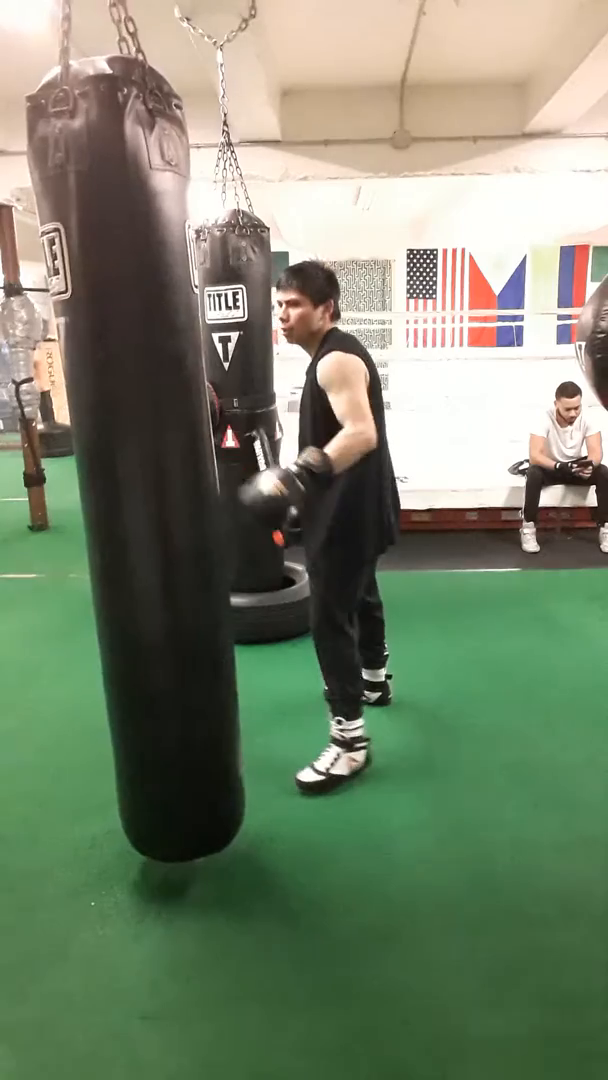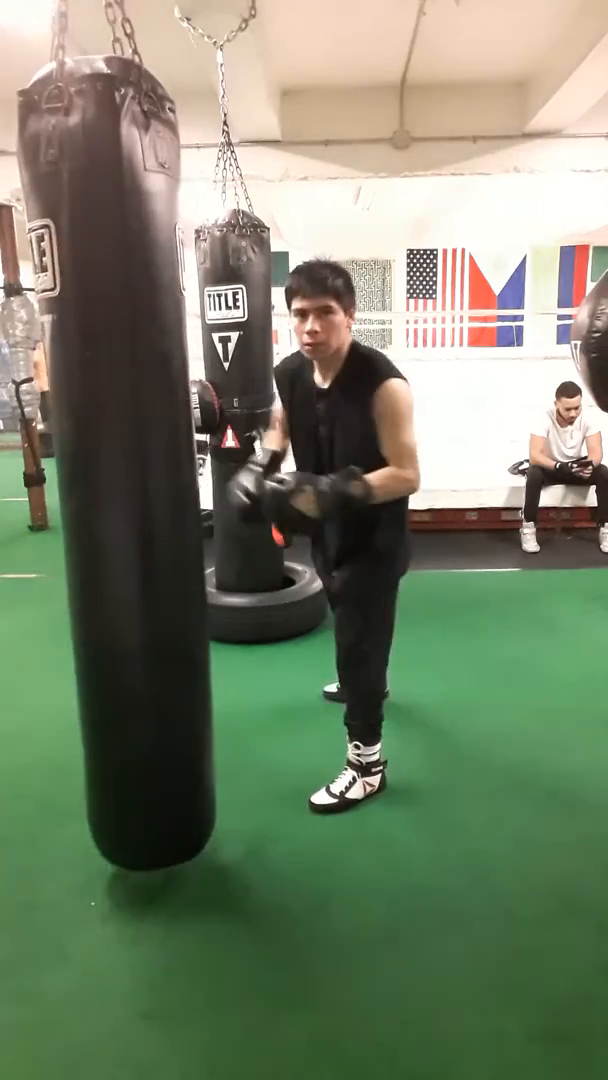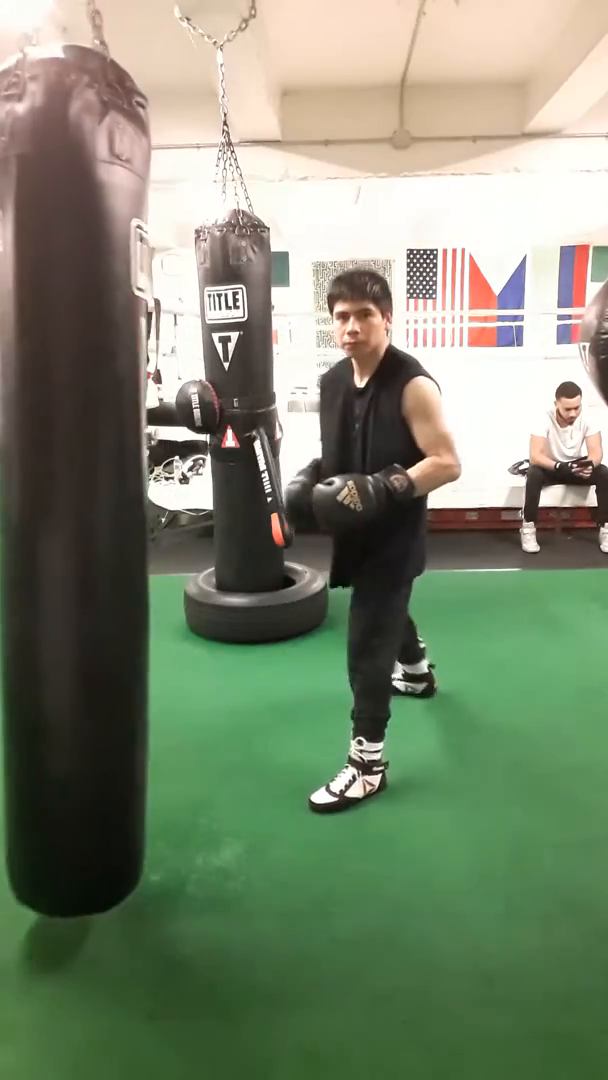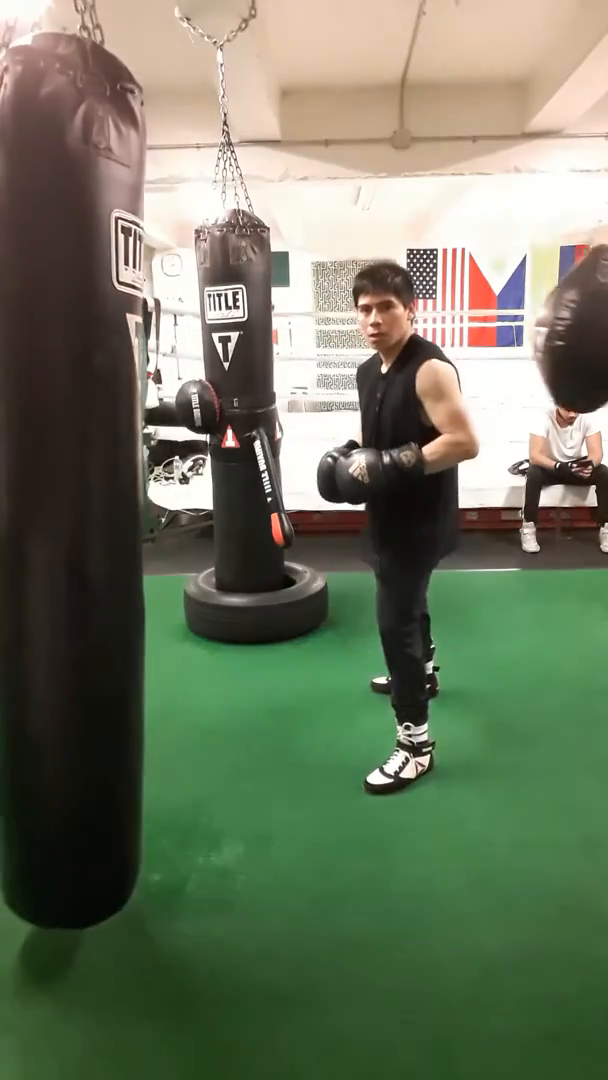
dt=0.5s
person 1, frame 1
left shoulder: (336, 359)
right shoulder: (334, 355)
left elbow: (361, 434)
left wrist: (295, 475)
right wrist: (298, 476)
left hip: (347, 512)
right hip: (354, 507)
left knee: (331, 616)
right knee: (361, 596)
left ankle: (350, 740)
right ankle: (374, 679)
person 1, frame 2
left shoulder: (384, 385)
right shoulder: (289, 373)
left elbow: (406, 476)
left wrist: (330, 492)
right wrist: (258, 469)
left hip: (373, 536)
right hip: (331, 530)
left knee: (357, 641)
right knee: (353, 622)
left ankle: (367, 764)
right ankle: (367, 683)
person 1, frame 3
left shoulder: (412, 385)
right shoulder: (333, 382)
left elbow: (447, 463)
left wrist: (379, 490)
right wrist: (309, 481)
left hip: (393, 533)
right hip: (357, 530)
left knee: (366, 638)
right knee: (385, 610)
left ankle: (365, 764)
right ankle: (416, 670)
person 1, frame 4
left shoulder: (430, 368)
right shoulder: (368, 371)
left elbow: (464, 441)
left wrist: (392, 465)
right wrist: (349, 456)
left hip: (420, 517)
right hip: (390, 514)
left knee: (395, 619)
right knee: (406, 598)
left ankle: (416, 743)
right ankle: (421, 671)
